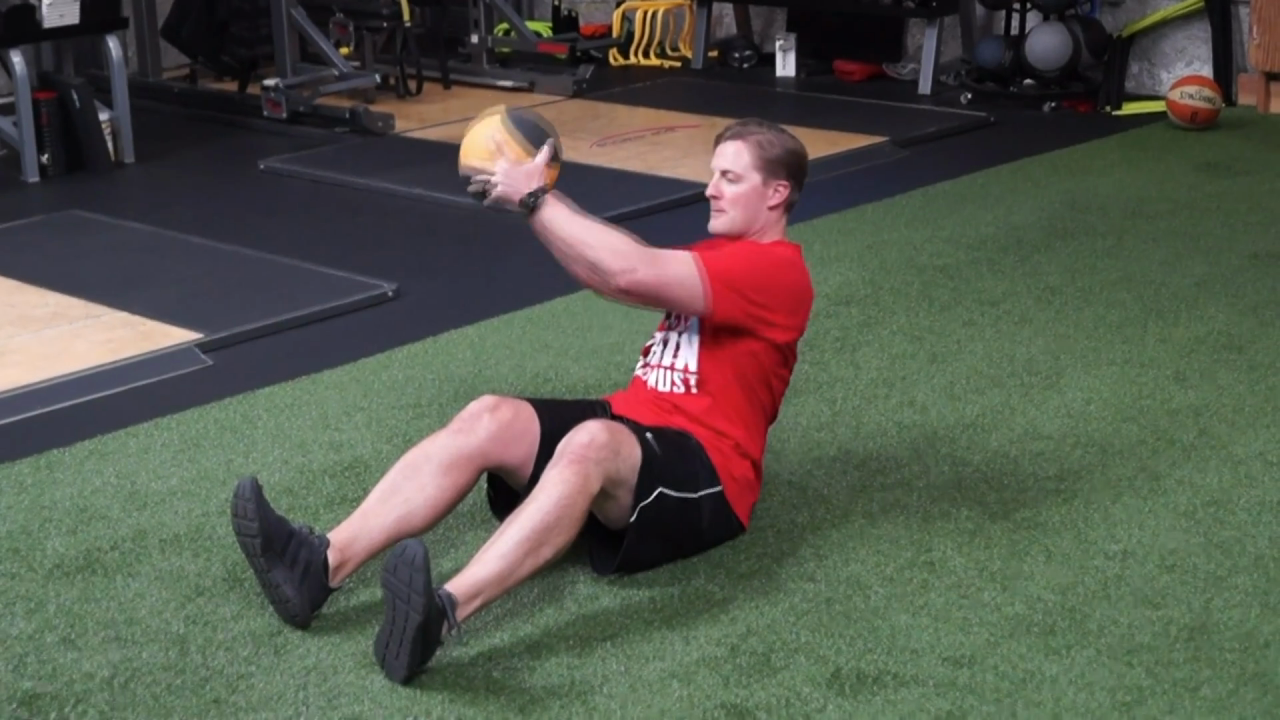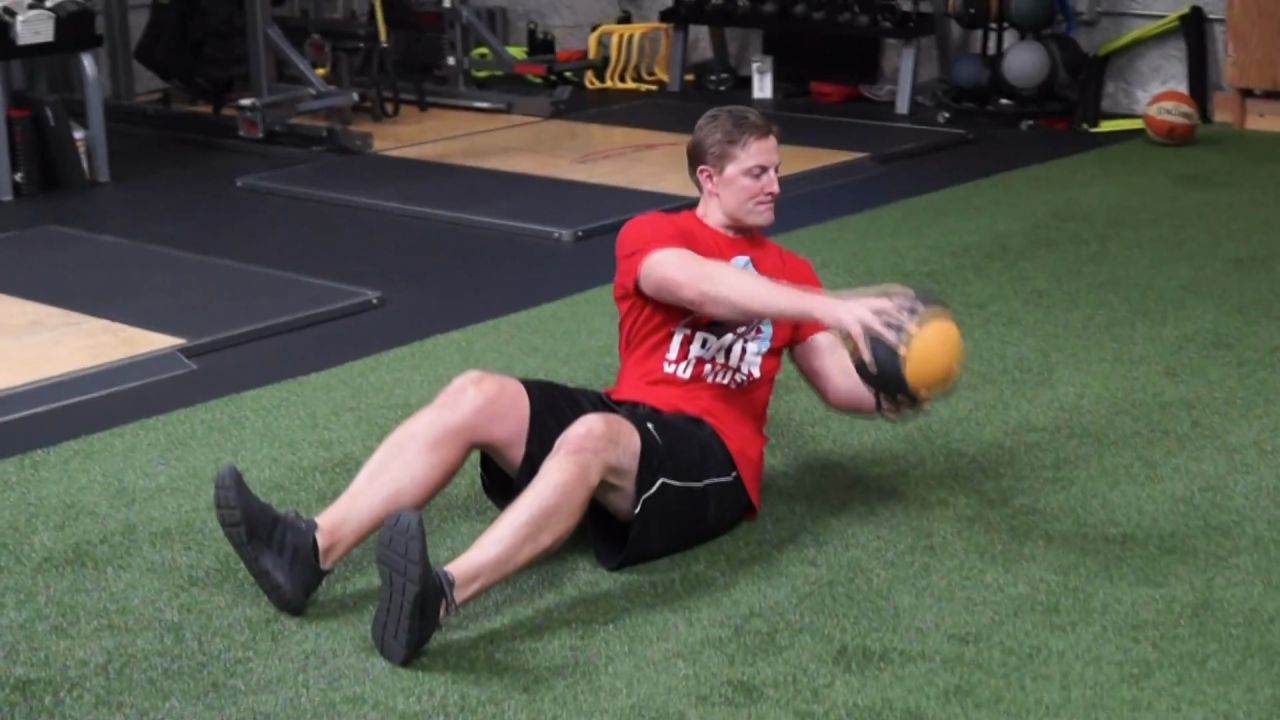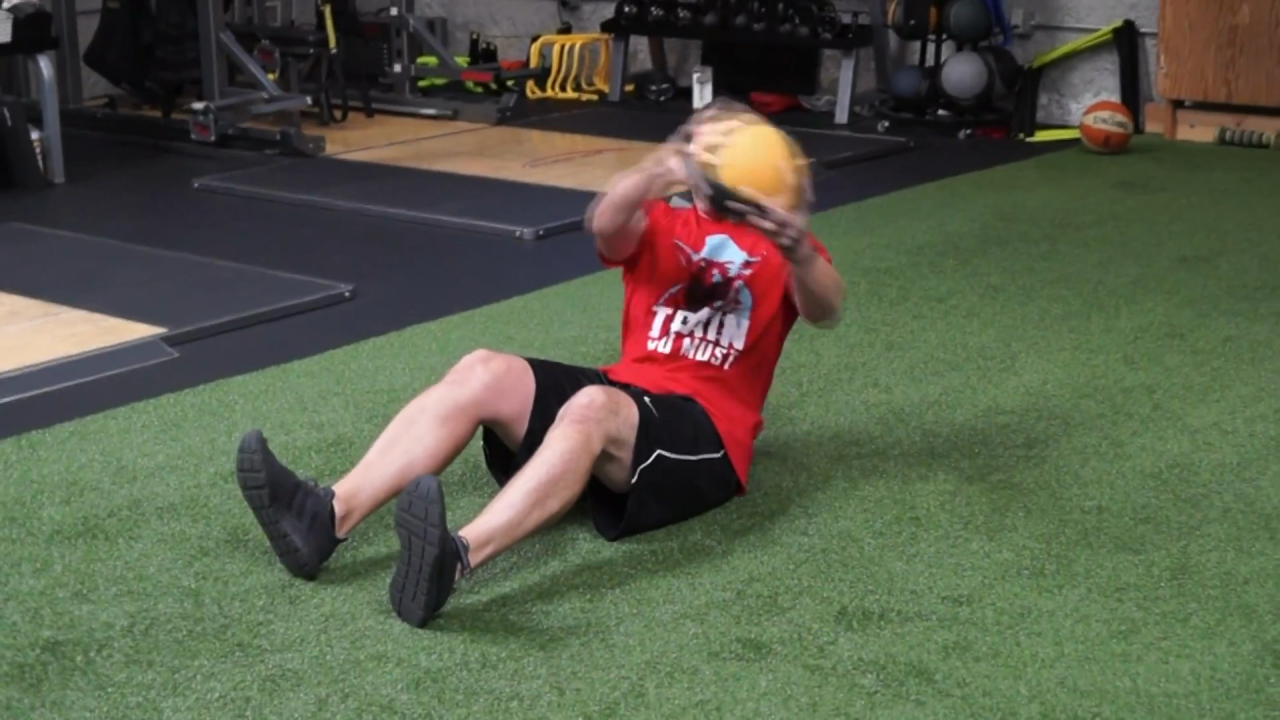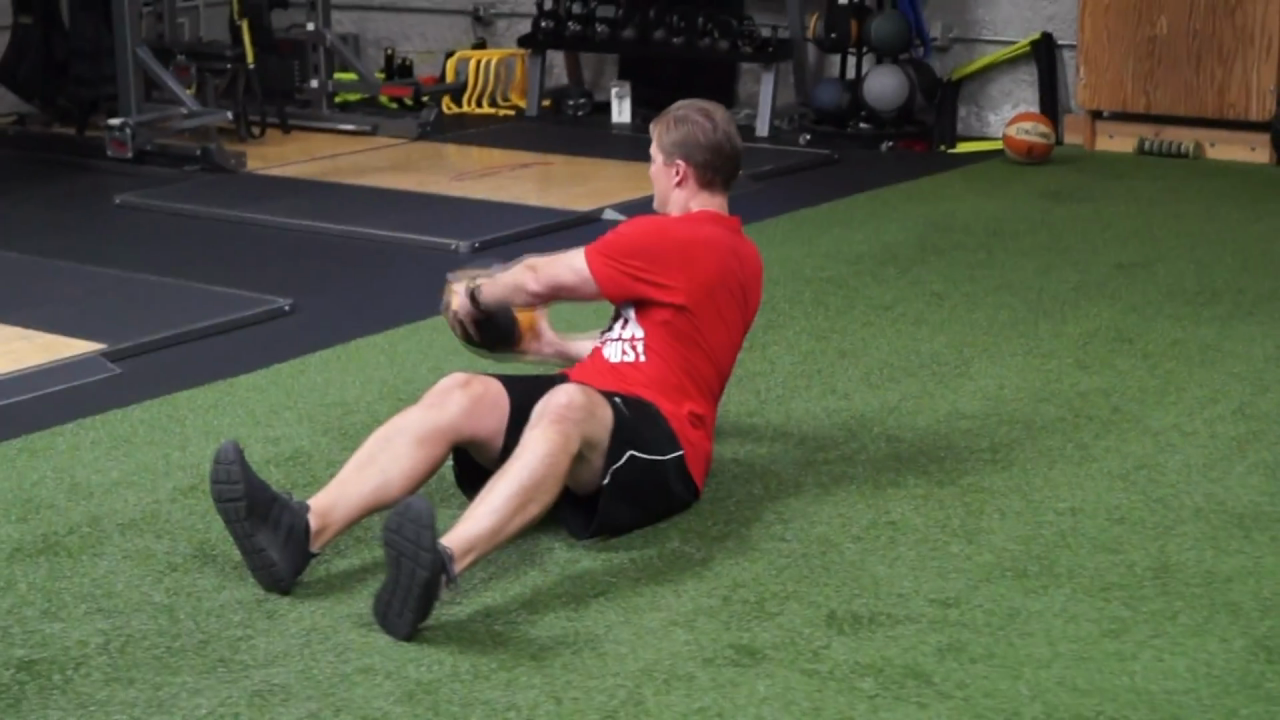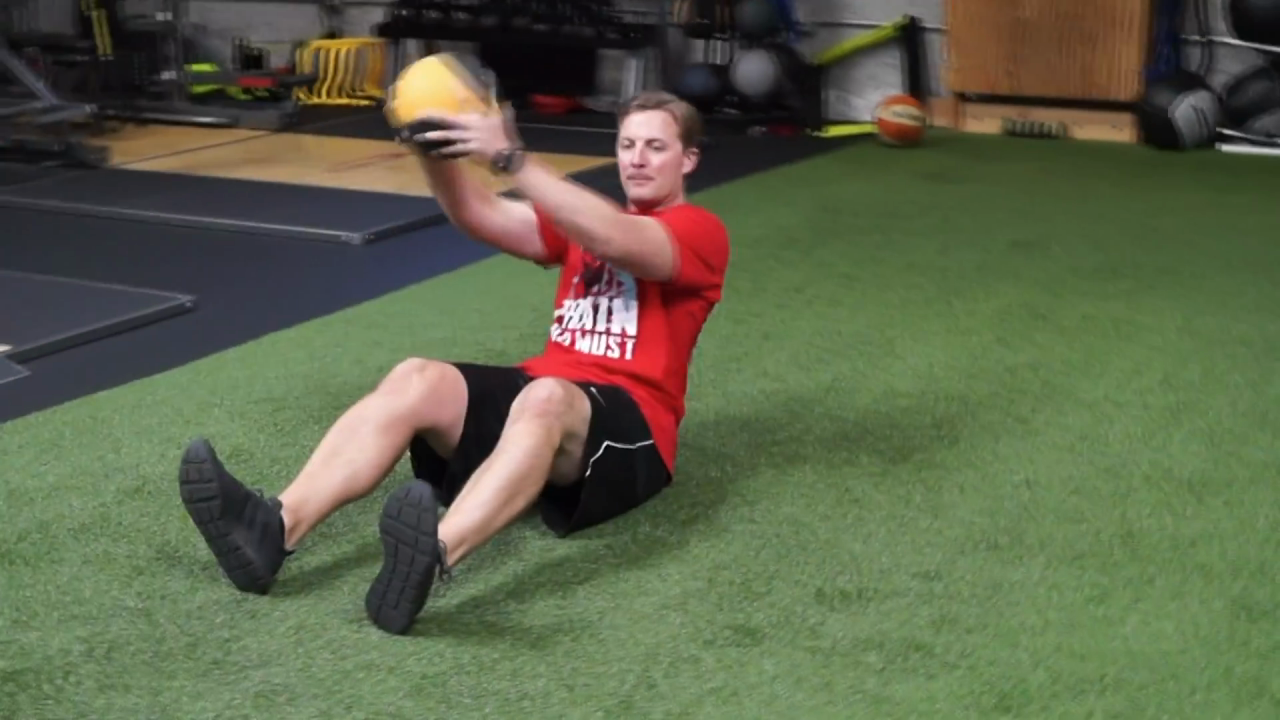
dt=1s
person 1, frame 1
left shoulder: (775, 270)
right shoulder: (726, 255)
left elbow: (632, 271)
right elbow: (611, 278)
left wrist: (537, 198)
right wrist: (539, 201)
left hip: (704, 470)
right hip: (634, 421)
left knee: (592, 443)
right knee: (490, 418)
left ankle: (443, 613)
right ankle: (325, 562)
person 1, frame 2
left shoulder: (792, 272)
right shoulder: (652, 234)
left elbow: (841, 388)
right elbow: (703, 288)
right wrist: (830, 307)
left hip: (713, 454)
right hip: (625, 414)
left knee: (592, 439)
right knee: (476, 394)
left ankle: (441, 595)
right ankle: (313, 549)
person 1, frame 3
left shoulder: (777, 254)
right shoulder: (657, 225)
left elbow: (823, 307)
right elbow: (605, 223)
left wrist: (794, 239)
right wrist: (656, 171)
left hip: (704, 431)
right hip: (625, 389)
left knee: (592, 408)
right knee: (483, 371)
left ankle: (456, 559)
right ankle: (330, 515)
person 1, frame 4
left shoulder: (676, 239)
right shoulder: (726, 250)
left elbow: (542, 278)
left wrist: (475, 295)
right wrist: (555, 346)
left hip: (658, 442)
left knee: (566, 403)
right knee: (458, 393)
left ankle: (442, 564)
right ankle: (304, 529)
person 1, frame 5
left shoulder: (699, 232)
right shoulder: (590, 223)
left elbow: (615, 240)
right elbow: (483, 218)
left wrist: (510, 159)
right wrist: (438, 156)
left hip: (628, 422)
right hip: (544, 388)
left knee: (546, 399)
right knee: (418, 379)
left ankle: (435, 555)
right ankle: (276, 527)
